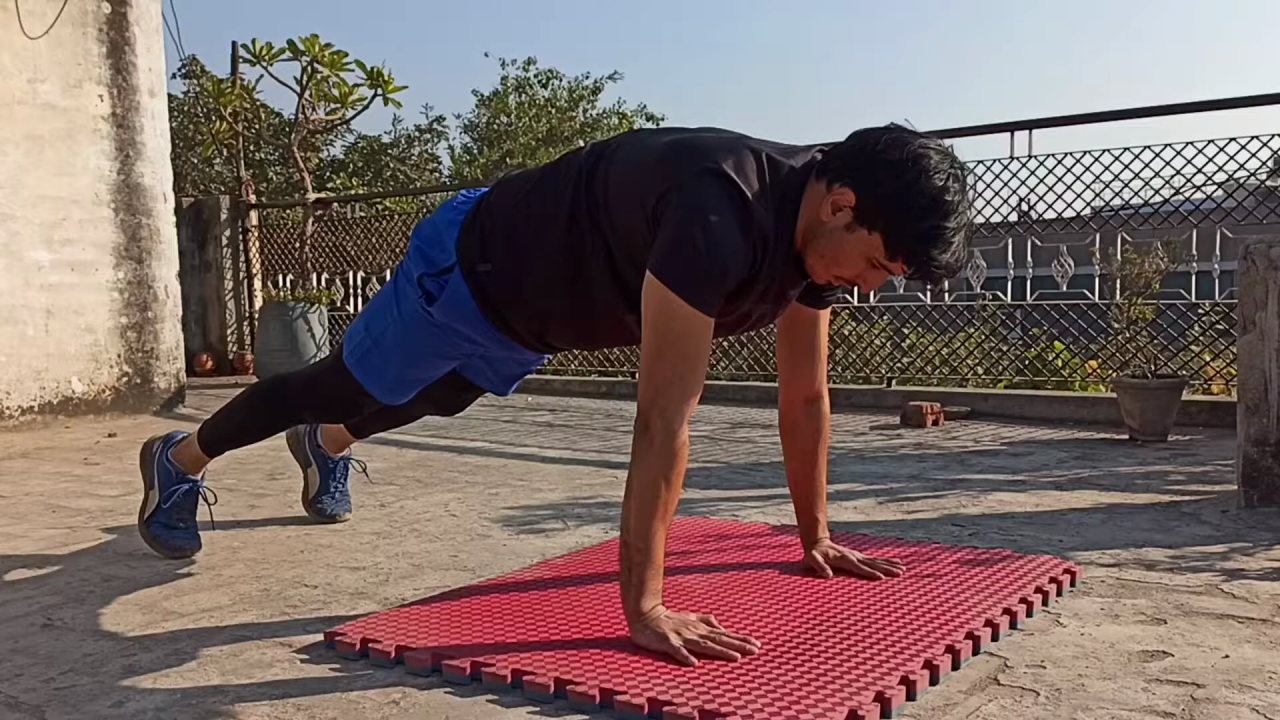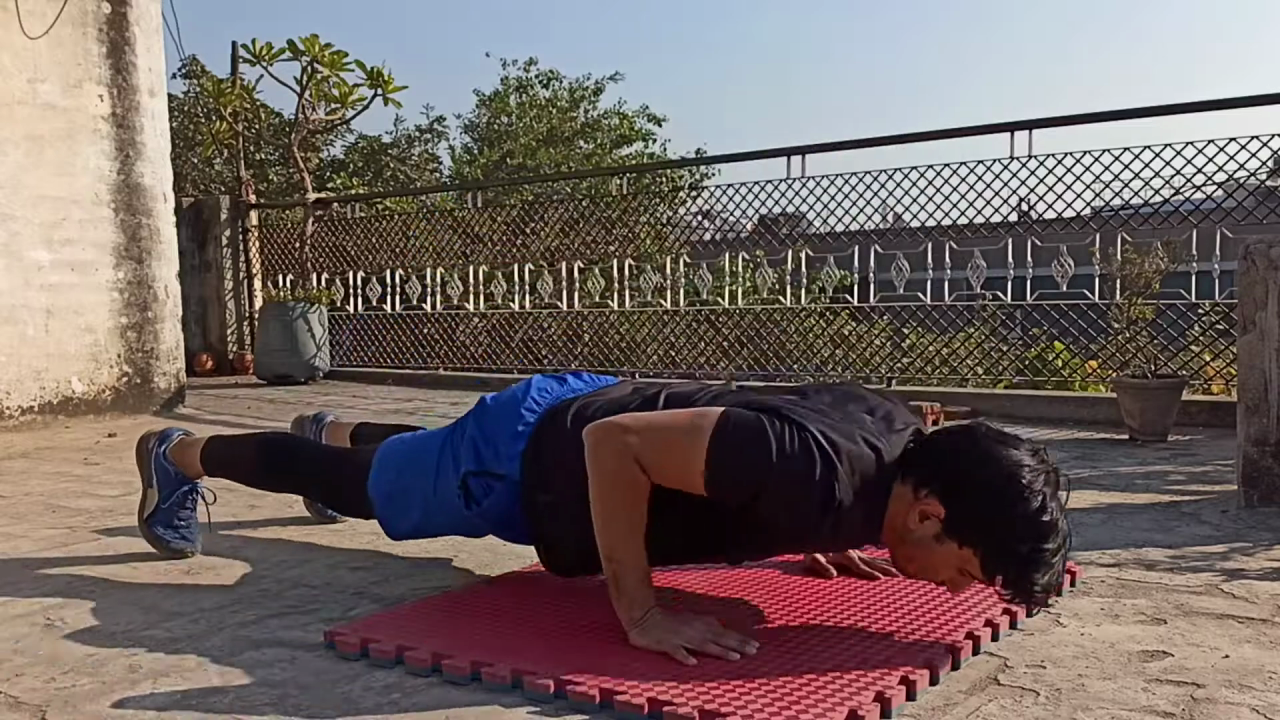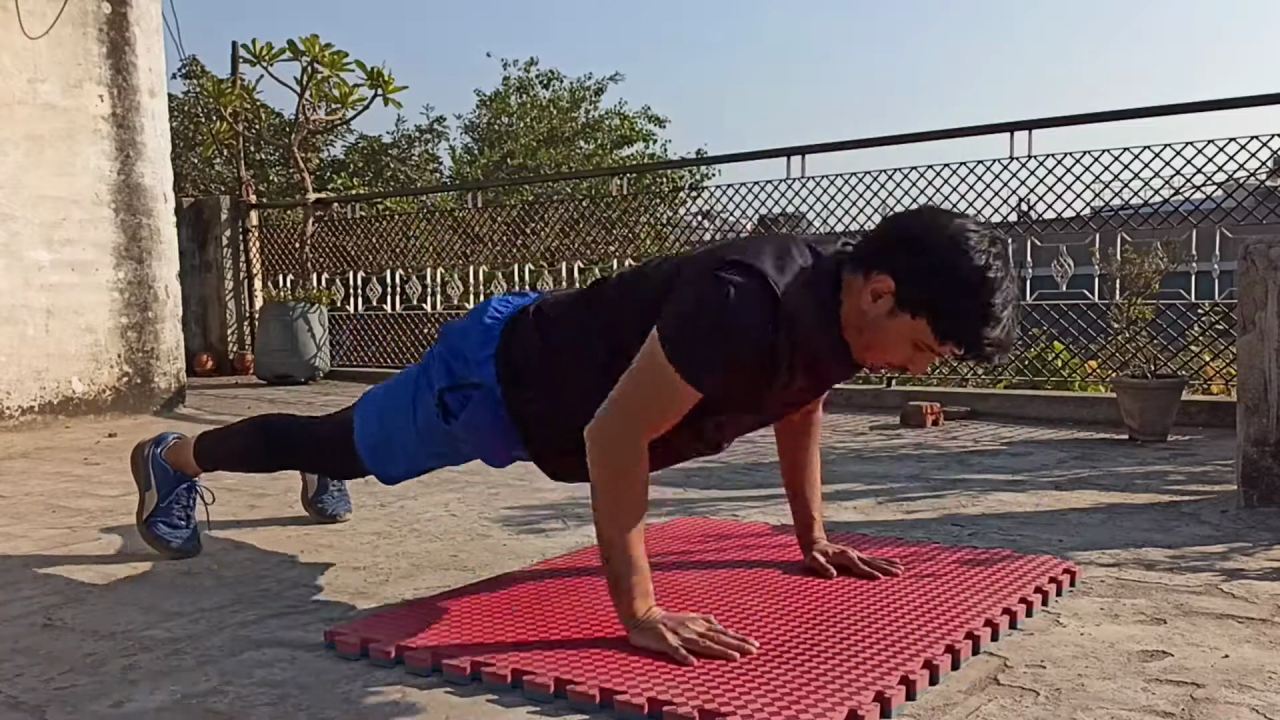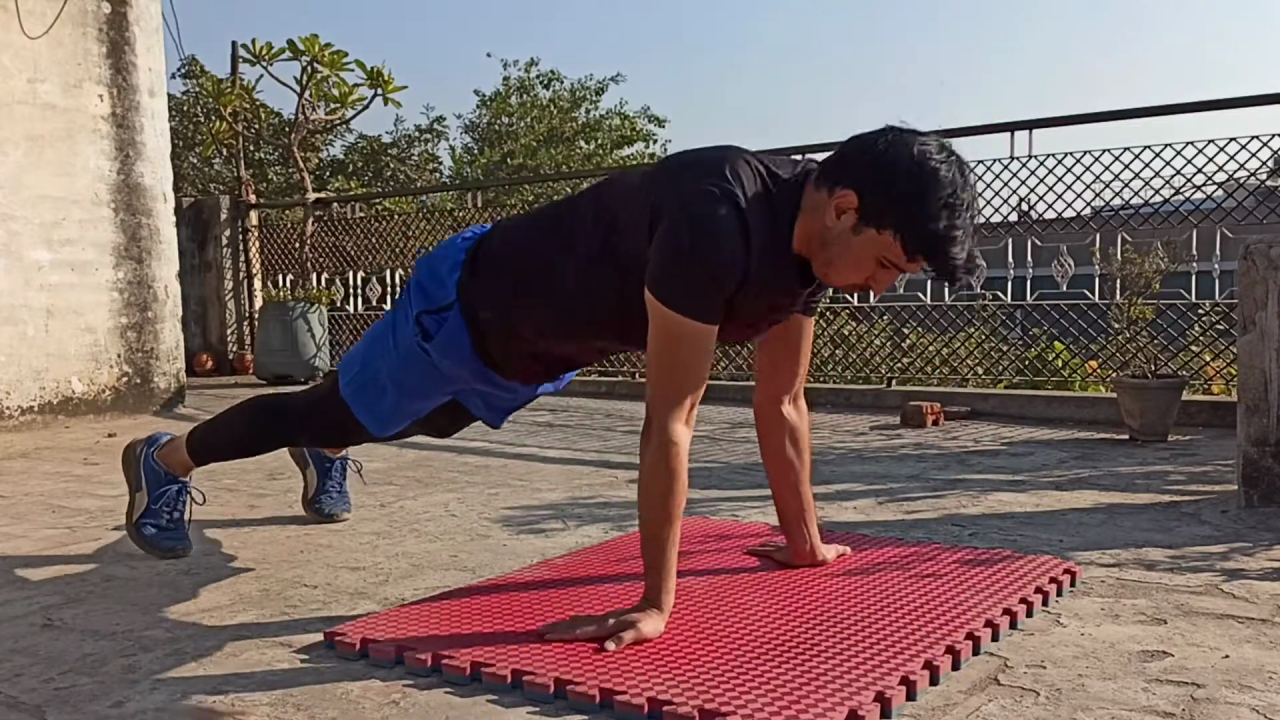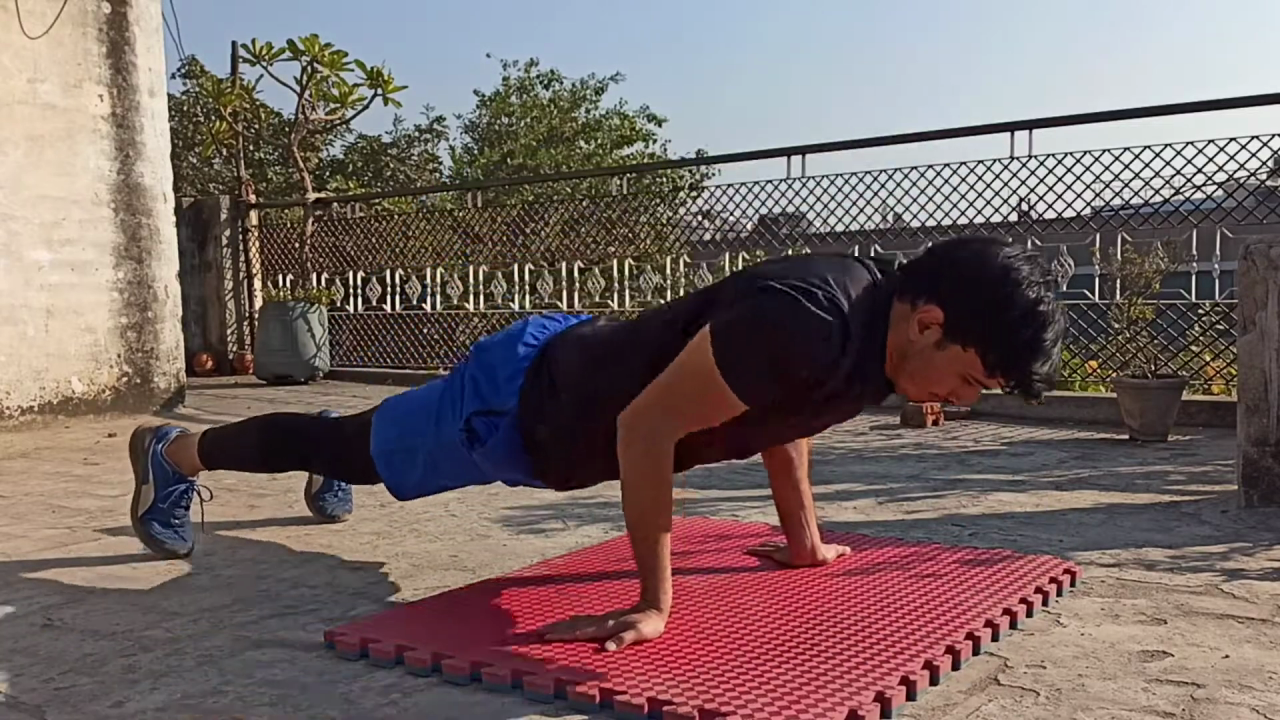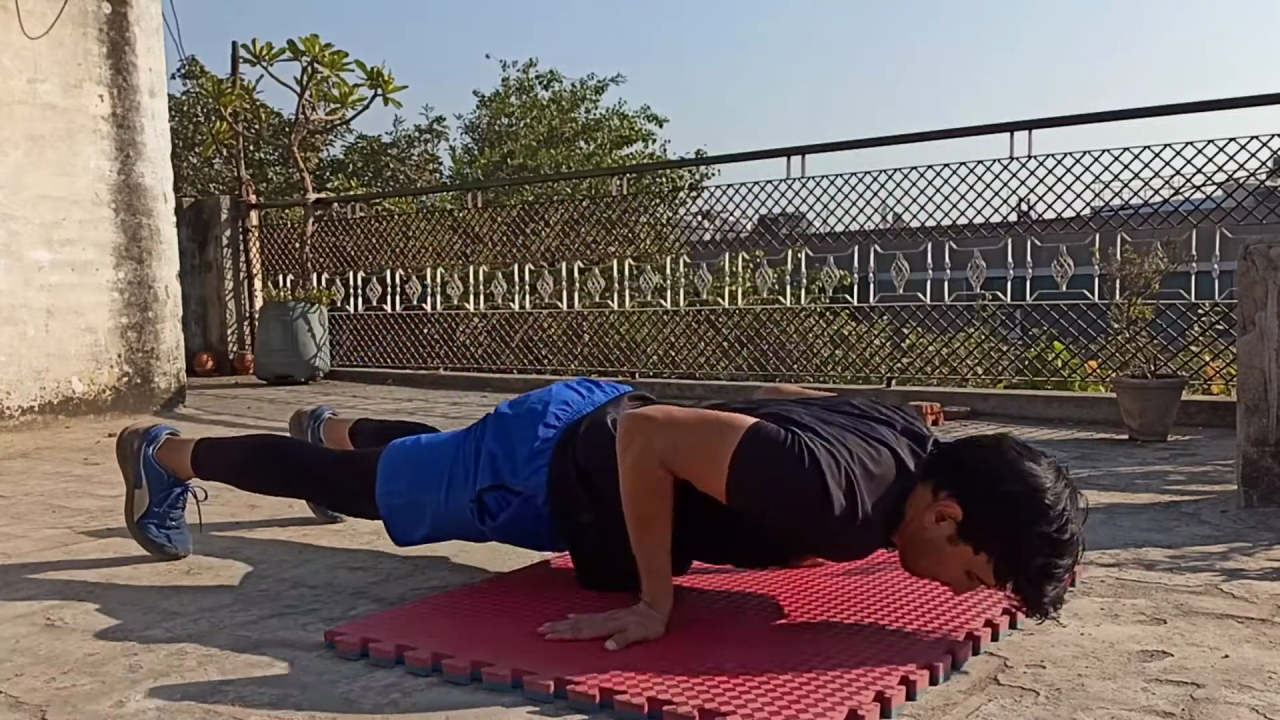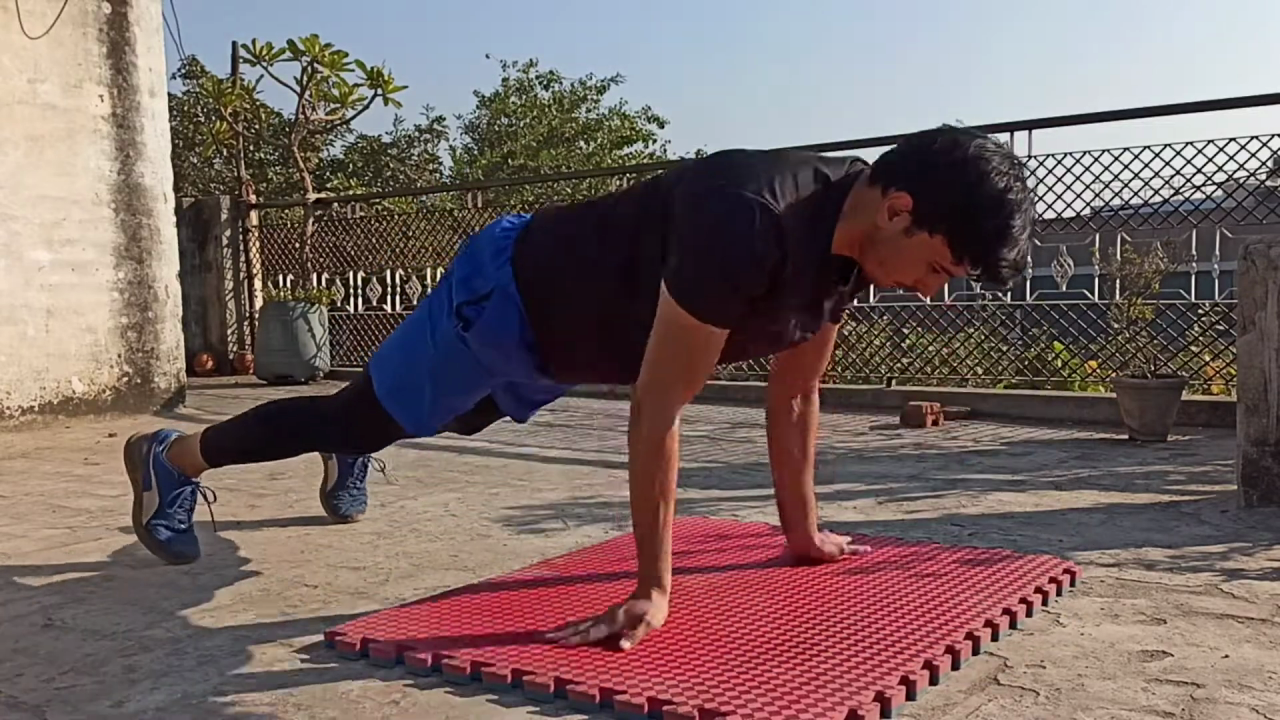
dt=0.5s
person 1, frame 1
left shoulder: (814, 232)
right shoulder: (722, 212)
left elbow: (804, 391)
right elbow: (664, 417)
left wrist: (815, 537)
right wrist: (643, 605)
left hip: (536, 306)
right hip: (472, 266)
left knee: (418, 401)
right knee: (342, 386)
left ankle: (325, 451)
right ankle: (179, 458)
person 1, frame 2
left shoulder: (890, 439)
right shoulder: (815, 467)
right elbow: (614, 447)
left wrist: (818, 541)
right wrist: (640, 615)
left hip: (586, 408)
right hip: (532, 461)
left knee: (400, 462)
right knee: (355, 487)
left ankle: (331, 431)
right ankle: (181, 455)
person 1, frame 3
left shoulder: (845, 309)
right shoulder: (751, 302)
left elbow: (797, 409)
right elbow: (611, 438)
left wrist: (811, 536)
right wrist: (636, 603)
left hip: (547, 377)
right hip: (495, 373)
right knee: (343, 447)
left ankle: (319, 472)
right ankle: (172, 461)
person 1, frame 4
left shoulder: (811, 250)
right shoulder: (718, 215)
left elbow: (782, 402)
right elbow: (670, 417)
left wrist: (804, 540)
right wrist: (655, 601)
left hip: (545, 343)
right hip: (465, 307)
left knee: (432, 420)
right knee: (332, 410)
left ankle: (328, 457)
right ankle: (164, 460)
person 1, frame 5
left shoulder: (873, 321)
right shoulder: (813, 326)
left elbow: (785, 415)
right elbow: (644, 429)
left wrist: (800, 534)
right wrist: (650, 601)
left hip: (580, 364)
right hip: (524, 398)
left knee: (390, 440)
right knee: (364, 452)
left ankle: (332, 450)
right ankle: (174, 447)
person 1, frame 6
left shoulder: (904, 444)
right shoulder: (833, 492)
left elbow: (780, 394)
right elbow: (648, 434)
left wrist: (806, 551)
right wrist: (652, 598)
left hip: (588, 422)
right hip: (548, 473)
left knee: (434, 451)
right knee: (359, 486)
left ankle: (333, 427)
right ankle: (166, 451)
person 1, frame 7
left shoulder: (850, 235)
right shoulder: (749, 219)
left elbow: (794, 381)
right elbow: (658, 404)
left wrist: (800, 526)
right wrist: (651, 584)
left hip: (572, 328)
right hip: (509, 288)
left knee: (465, 415)
right knee: (366, 414)
left ankle: (344, 463)
right ankle: (171, 459)
